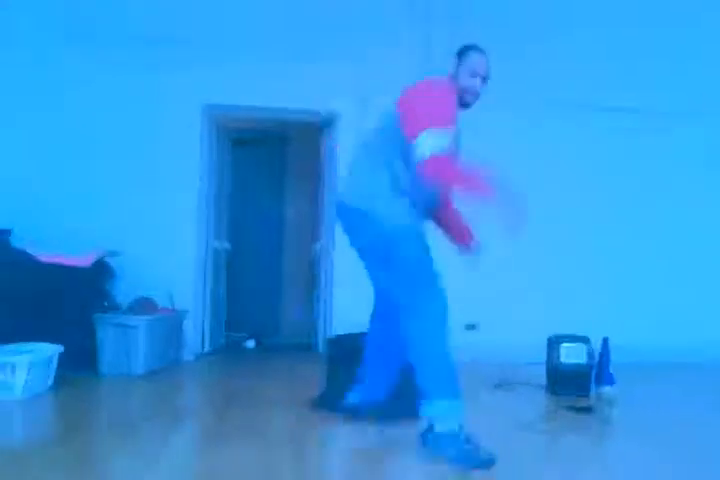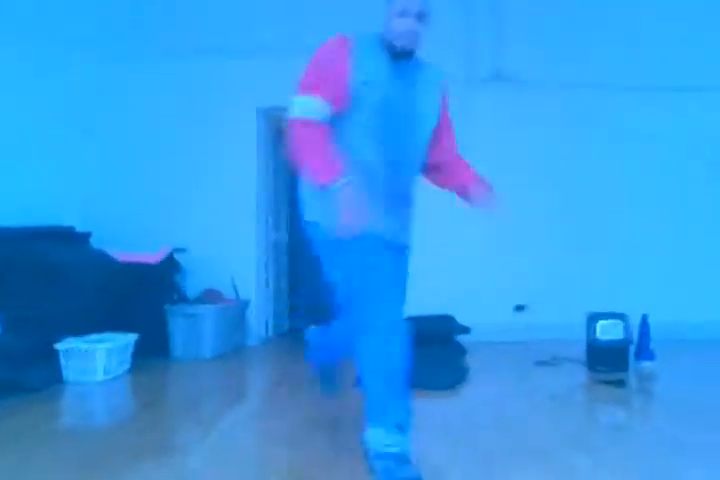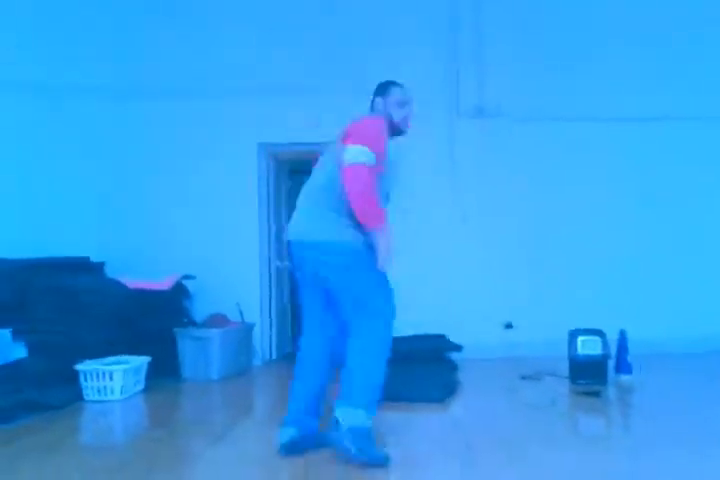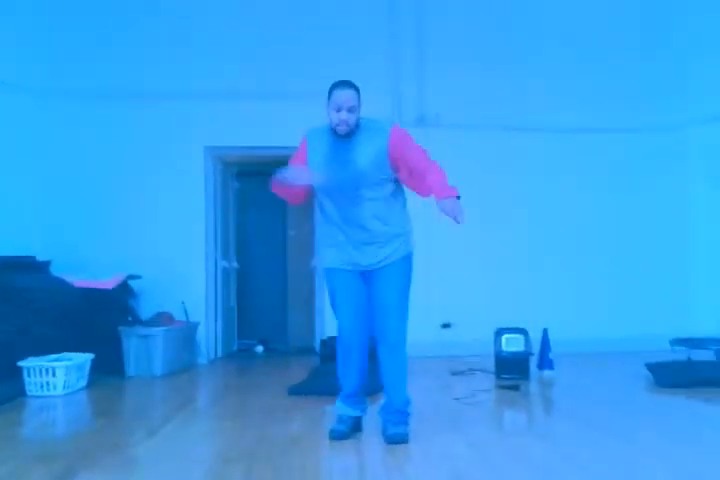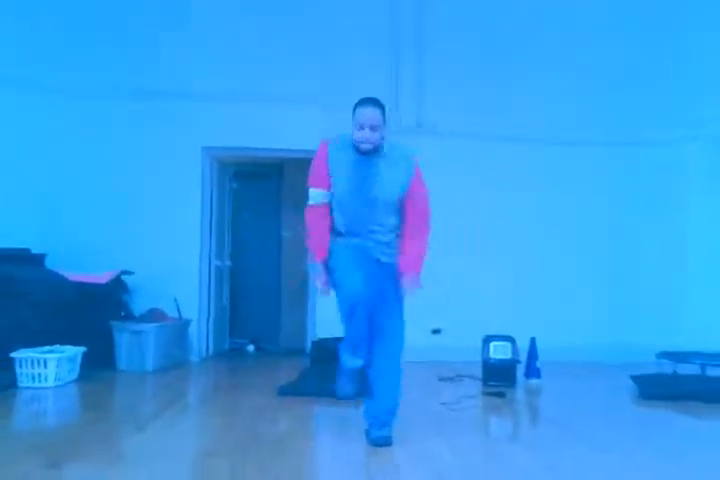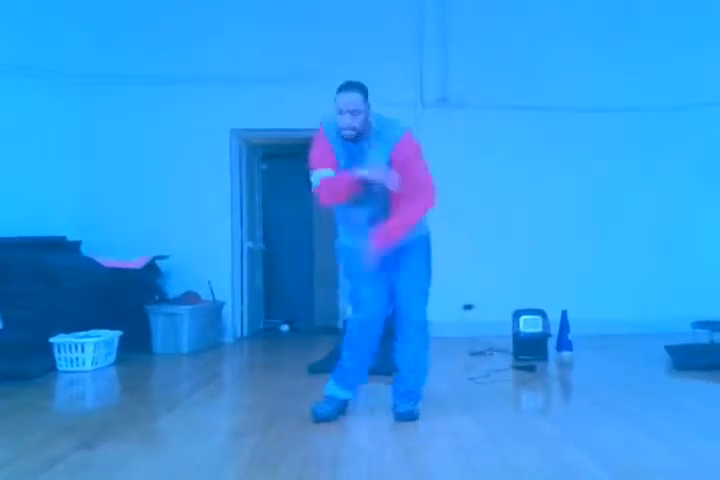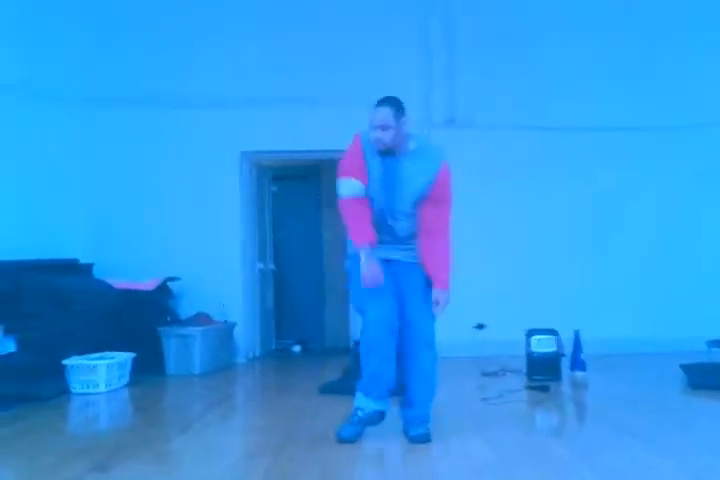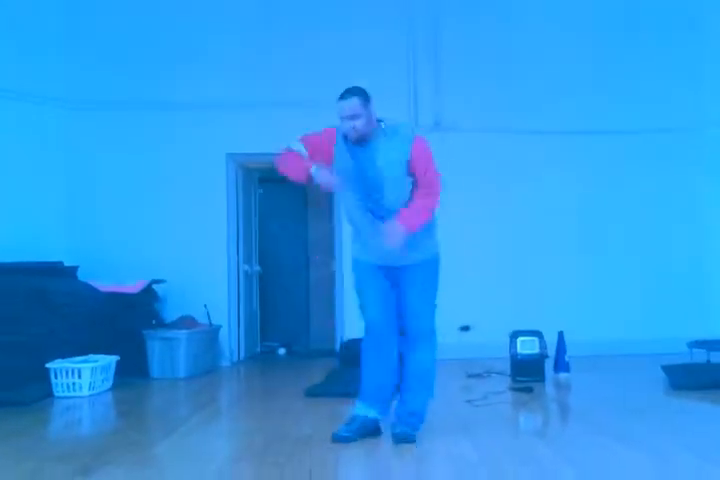
dt=0.3s
person 1, frame 1
left shoulder: (442, 110)
right shoulder: (433, 94)
right elbow: (432, 163)
left wrist: (462, 235)
right wrist: (488, 187)
left hip: (387, 216)
right hip: (375, 212)
left knee: (396, 308)
right knee: (425, 306)
left ankle: (368, 395)
person 1, frame 2
left shoulder: (430, 82)
right shoulder: (343, 54)
left elbow: (439, 159)
right elbow: (305, 125)
left wrist: (472, 187)
right wrist: (337, 186)
left hip: (386, 225)
right hip: (344, 220)
left knee: (377, 320)
right knee: (378, 326)
person 1, frame 3
left shoulder: (362, 138)
right shoulder: (368, 131)
right elbow: (356, 176)
right wrist: (378, 231)
left hip: (312, 247)
right hip: (338, 246)
left knee: (321, 336)
right knee: (375, 326)
left ankle: (297, 428)
right ankle: (354, 429)
person 1, frame 4
left shoulder: (387, 136)
right shoulder: (312, 143)
left elbow: (423, 169)
right elbow: (294, 193)
left wrist: (445, 195)
right wrist: (290, 179)
left hip: (390, 255)
right hip: (343, 260)
left knee: (389, 334)
right knee: (351, 336)
left ankle: (396, 414)
right ankle: (350, 410)
person 1, frame 5
left shoulder: (406, 167)
right shoulder: (330, 153)
left elbow: (416, 224)
right elbow: (317, 209)
left wrist: (410, 270)
right wrist: (318, 262)
left hip: (388, 259)
right hip: (346, 251)
left knee: (388, 338)
right knee: (356, 293)
left ankle: (380, 419)
right ankle: (353, 358)
person 1, frame 6
left shoulder: (398, 139)
right shoulder: (324, 140)
left elbow: (420, 198)
right elbow: (326, 193)
left wrist: (382, 240)
right wrist: (362, 175)
left hip: (407, 242)
right hip: (357, 243)
left knee: (412, 316)
right knee: (368, 317)
left ankle: (407, 396)
right ankle: (339, 393)
person 1, frame 7
left shoulder: (432, 164)
right shoulder: (360, 147)
left elbow: (437, 231)
right elbow: (353, 203)
left wrist: (440, 284)
right wrist: (366, 255)
left hip: (412, 261)
right hip: (371, 256)
left knee: (420, 332)
right knee: (381, 320)
left ankle: (417, 416)
right ankle: (369, 405)
person 1, frame 8
left shoulder: (407, 143)
right shoulder: (332, 141)
left elbow: (429, 192)
right elbow: (287, 159)
left wrist: (403, 224)
right wrist: (314, 171)
left hip: (417, 257)
right hip: (372, 259)
left knee: (419, 334)
right knee: (380, 333)
left ankle: (409, 417)
right ankle: (369, 414)
